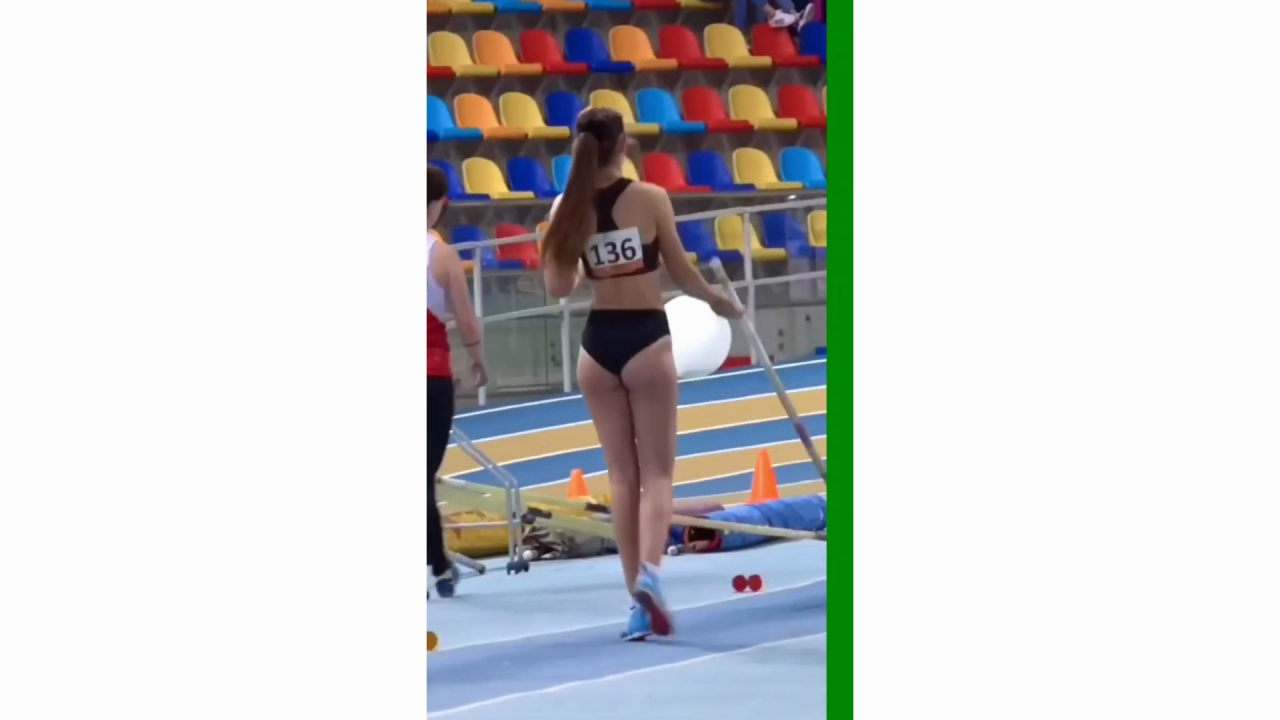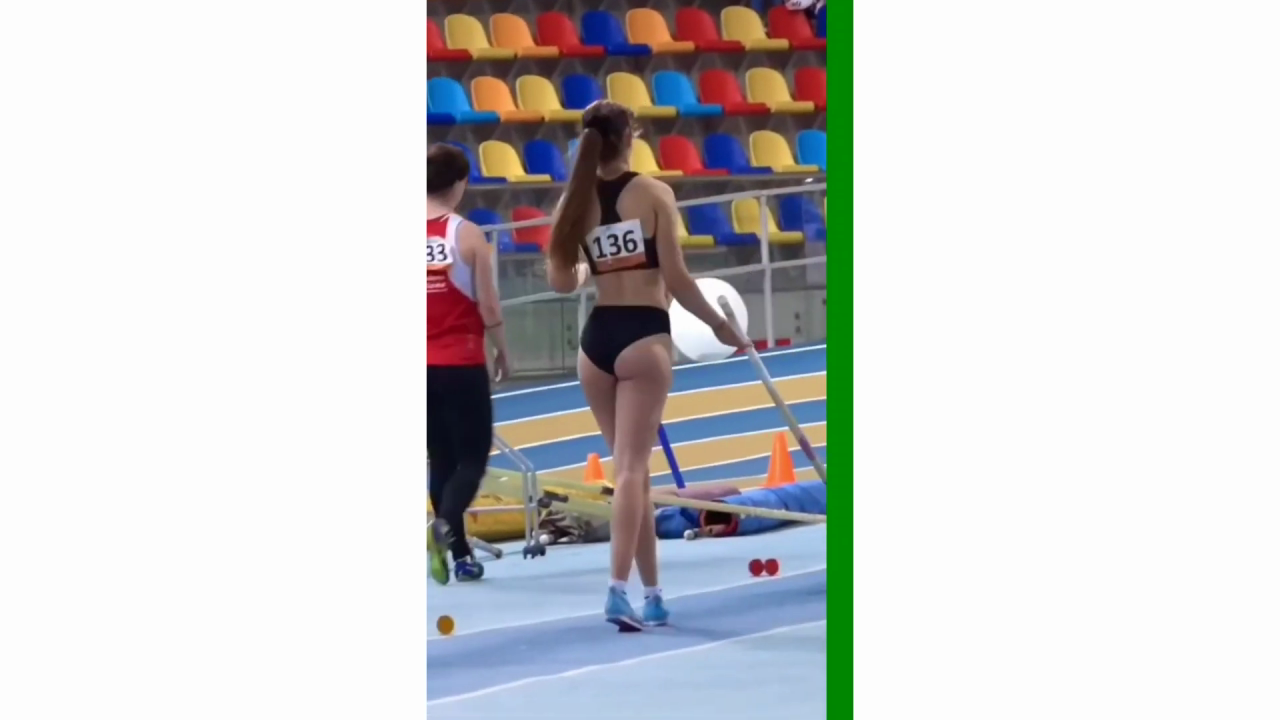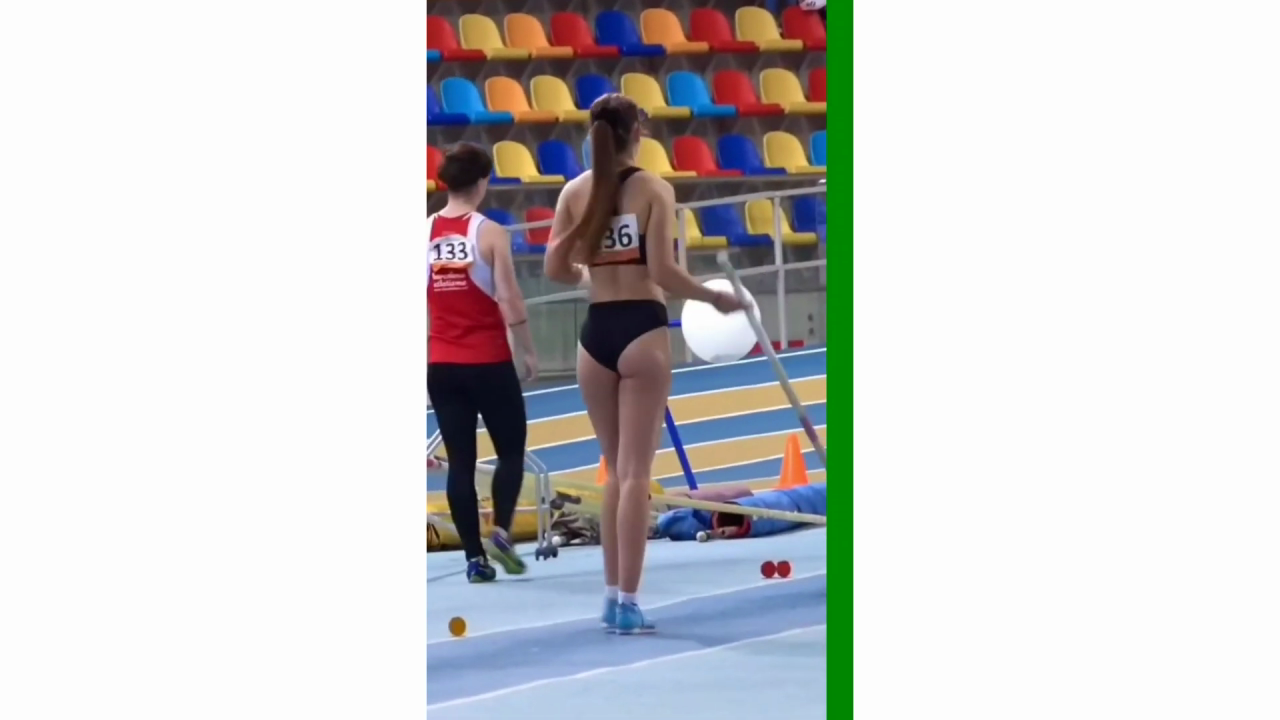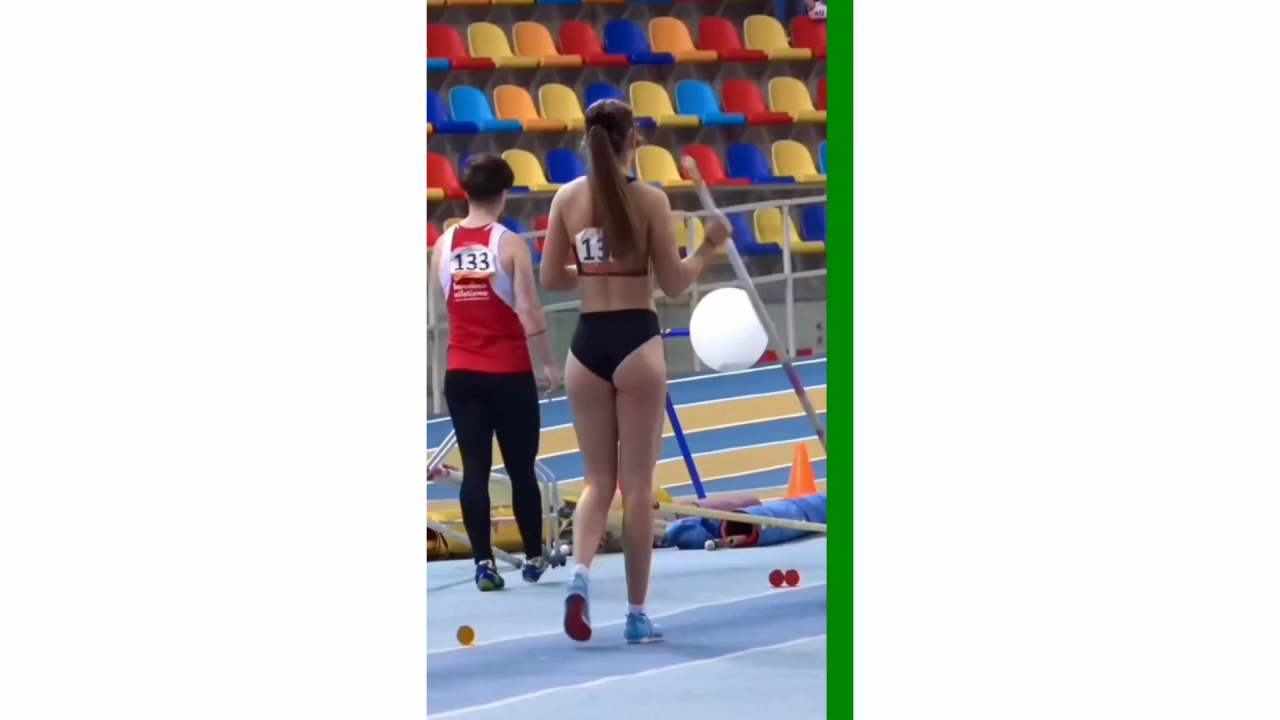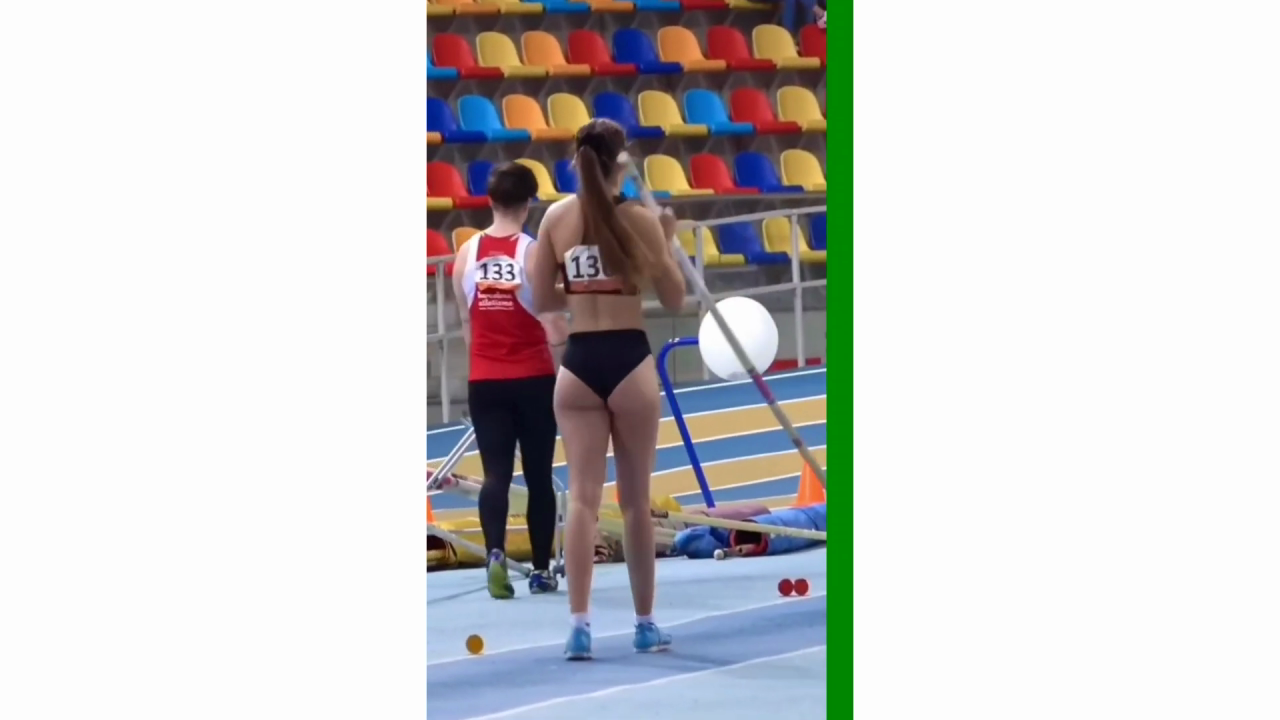
dt=0.2s
person 1, frame 1
left shoulder: (568, 206)
right shoulder: (652, 199)
left elbow: (558, 288)
right elbow: (683, 275)
right wrist: (720, 301)
left hip: (598, 342)
right hip: (646, 340)
left knee: (623, 478)
right knee: (654, 473)
left ankle: (639, 601)
right ankle: (649, 577)
person 1, frame 2
left shoulder: (571, 199)
right shoulder: (656, 194)
left elbow: (559, 280)
right elbow: (676, 278)
right wrist: (719, 324)
left hip: (597, 338)
right hip: (643, 337)
left knee: (627, 469)
right knee: (632, 468)
left ankle: (651, 593)
right ankle: (620, 589)
person 1, frame 3
left shoulder: (574, 191)
right shoulder: (654, 189)
left elbow: (556, 269)
right elbow: (663, 273)
right wrist: (715, 296)
left hip: (596, 334)
right hip: (642, 331)
left knee: (616, 470)
right knee: (636, 473)
left ankle: (611, 591)
right ankle: (628, 602)
person 1, frame 4
left shoulder: (566, 197)
right shoulder: (648, 199)
left elbow: (551, 278)
right elbow: (674, 282)
right wrist: (709, 246)
left hip: (587, 343)
right hip: (635, 341)
left knee: (598, 481)
right knee: (637, 486)
left ankle: (579, 576)
right ankle: (637, 613)
person 1, frame 5
left shoulder: (556, 217)
right shoulder: (642, 220)
left elbow: (540, 299)
right elbow: (674, 300)
right wrist: (667, 243)
left hip: (577, 365)
right hip: (628, 361)
left knee: (582, 498)
right knee: (635, 502)
left ankle: (579, 624)
right ankle: (645, 624)
person 2, frame 1
right shoulder: (440, 253)
right elbow: (465, 320)
right wrist: (479, 359)
right hip: (430, 379)
left knee: (423, 473)
right knee: (422, 475)
left ankle: (442, 569)
person 2, frame 2
right shoulder: (468, 234)
right elbow: (488, 303)
right wrist: (501, 350)
left hip: (421, 365)
right hip: (462, 365)
left knee: (441, 460)
right knee: (474, 456)
left ankle: (462, 555)
right ankle: (442, 526)
person 2, frame 3
left shoulder: (426, 234)
right shoulder: (490, 233)
right elbow: (509, 300)
right wrist: (529, 352)
left hip: (442, 365)
right hip: (489, 363)
left knee: (460, 462)
right knee: (511, 454)
left ankle: (475, 556)
right ankle: (501, 531)
person 2, frame 4
left shoulder: (443, 244)
right shoulder: (510, 243)
right elbow: (529, 311)
right wrist: (549, 362)
left hip: (461, 374)
right hip: (509, 373)
left knee: (475, 470)
right knee: (522, 471)
left ankle: (484, 560)
right ankle: (534, 557)
person 2, frame 5
left shoulder: (466, 252)
right shoulder: (536, 252)
left elbow: (467, 322)
right elbow: (553, 321)
left hip: (486, 381)
right hip: (534, 380)
left knee: (495, 475)
right knee: (539, 476)
left ankle: (496, 552)
right ankle: (541, 570)
